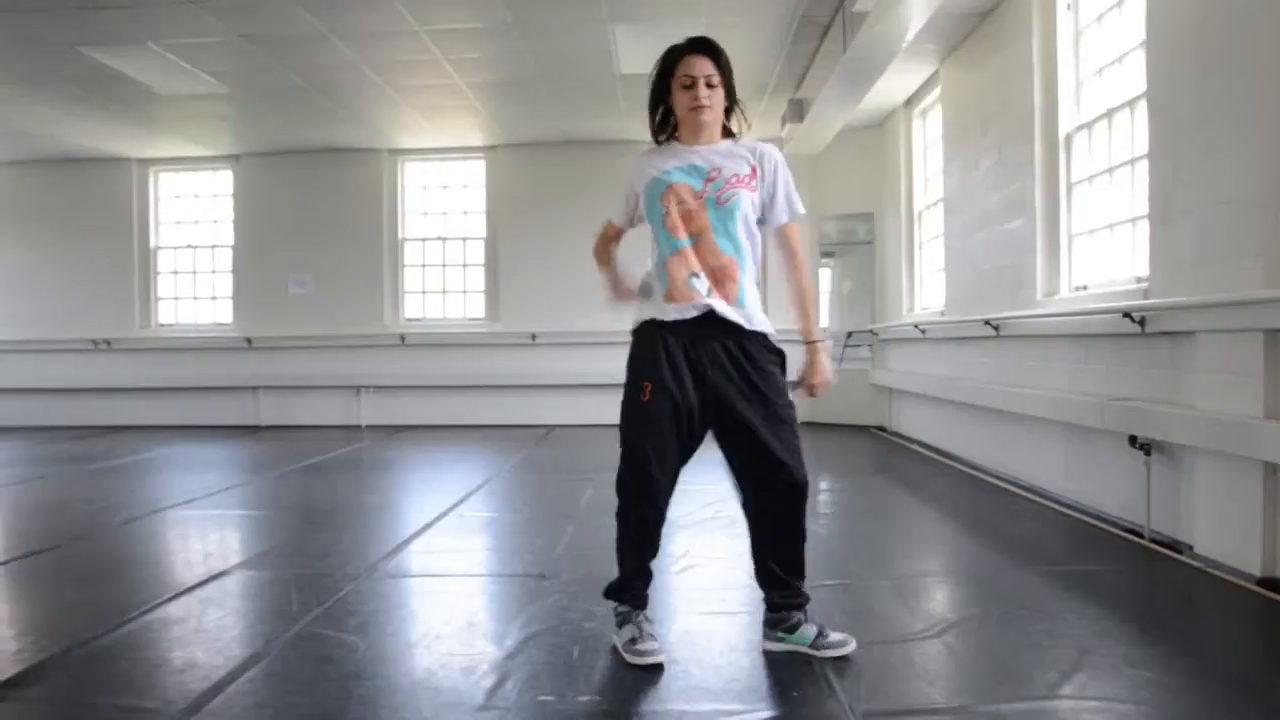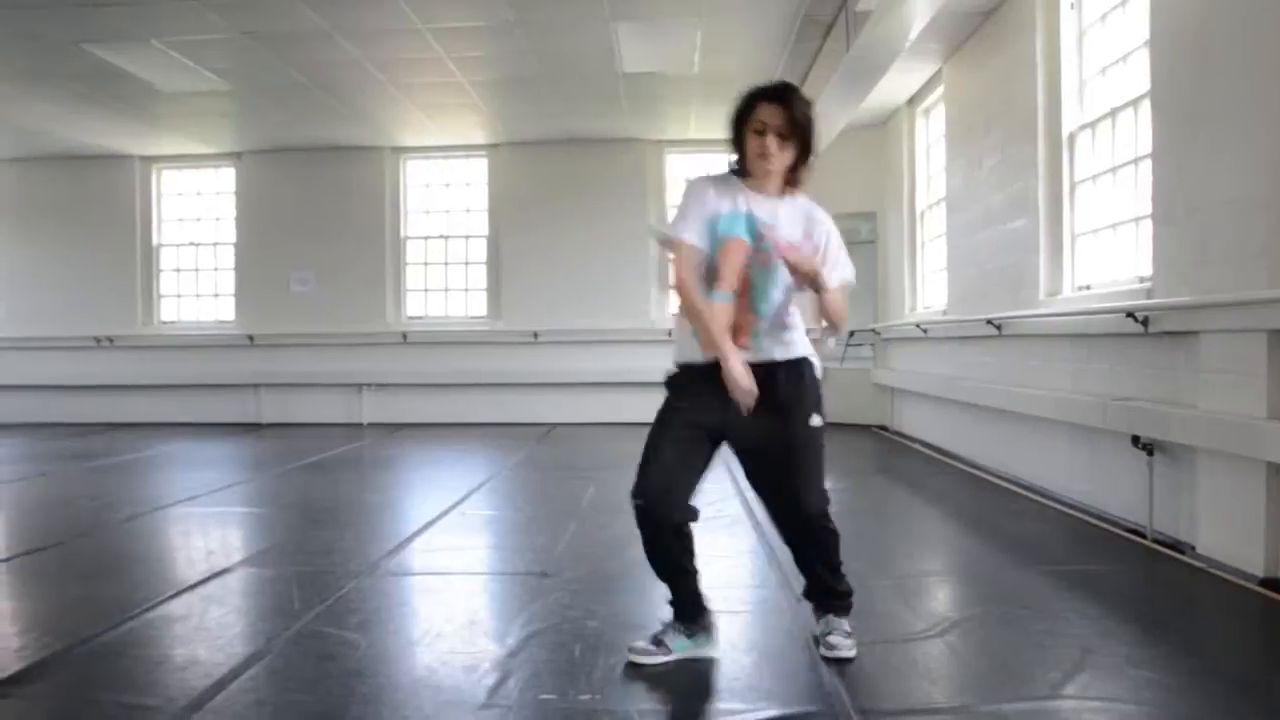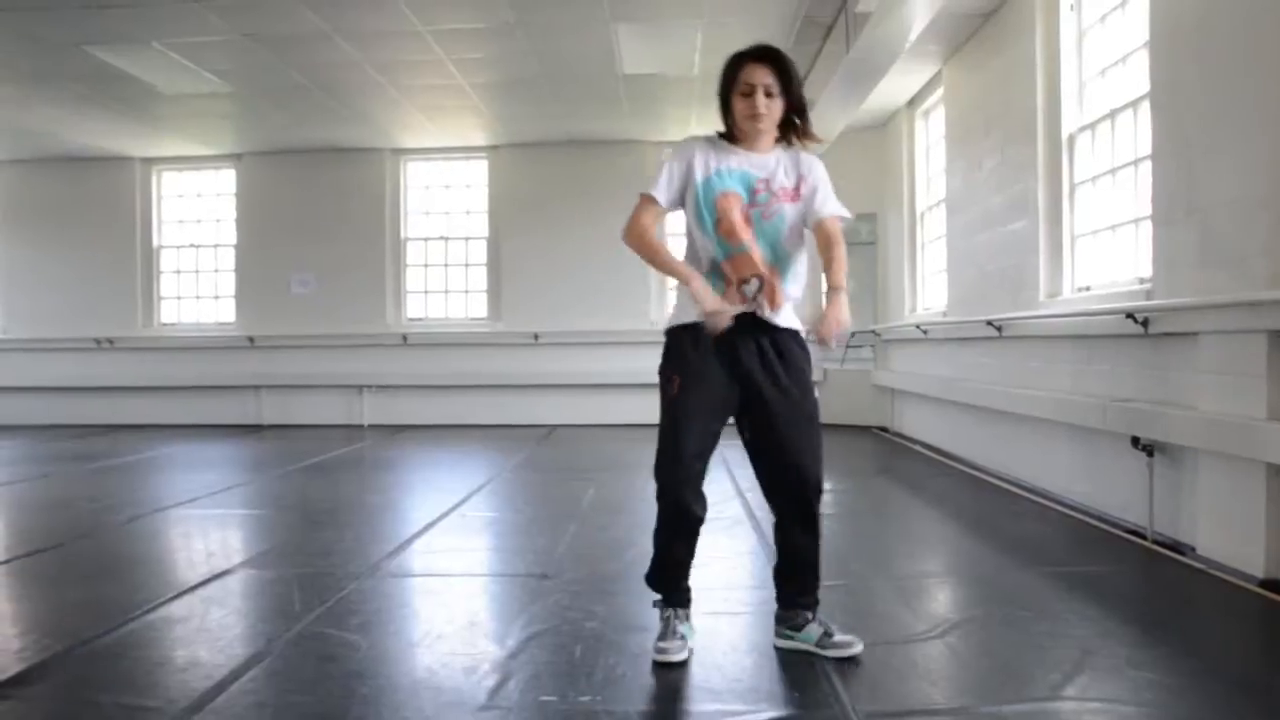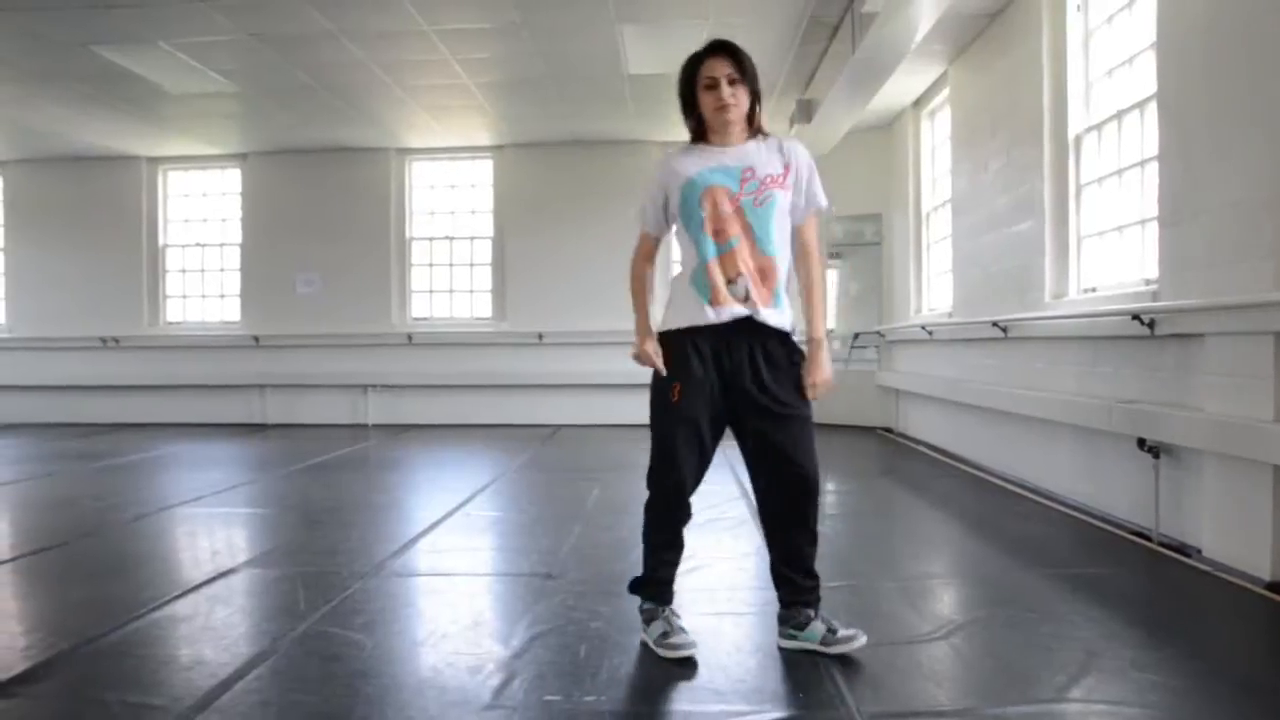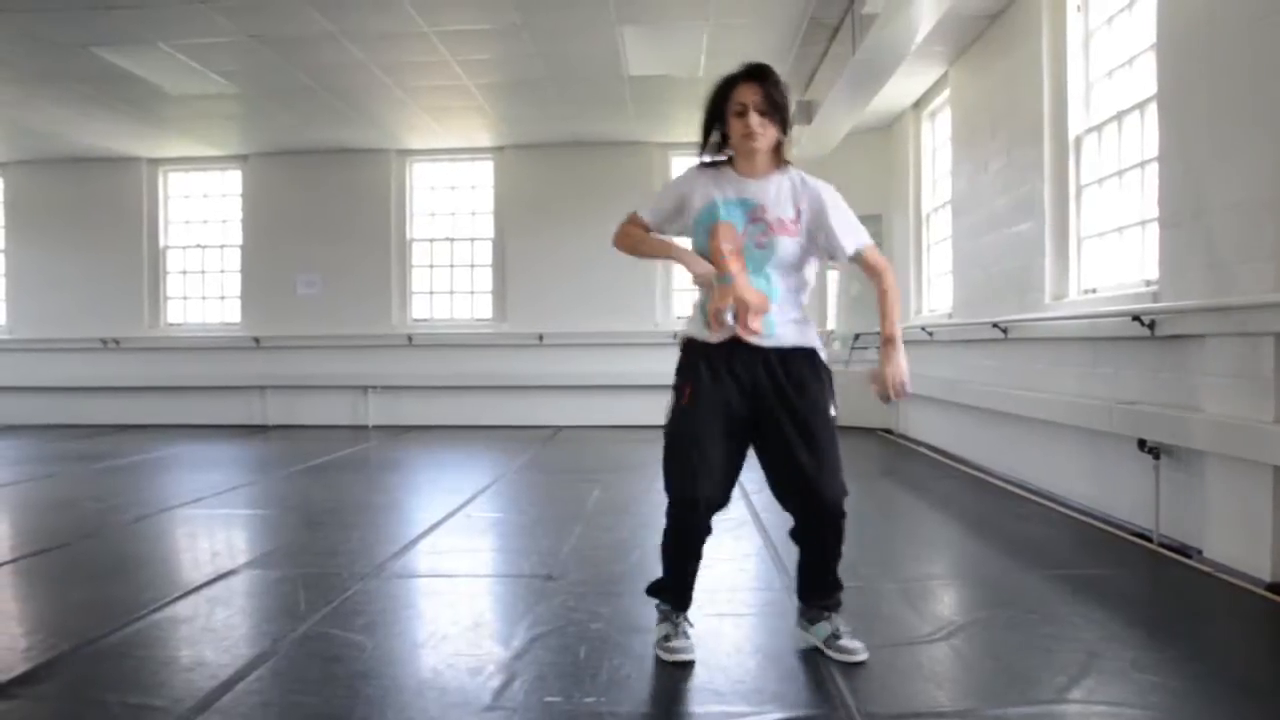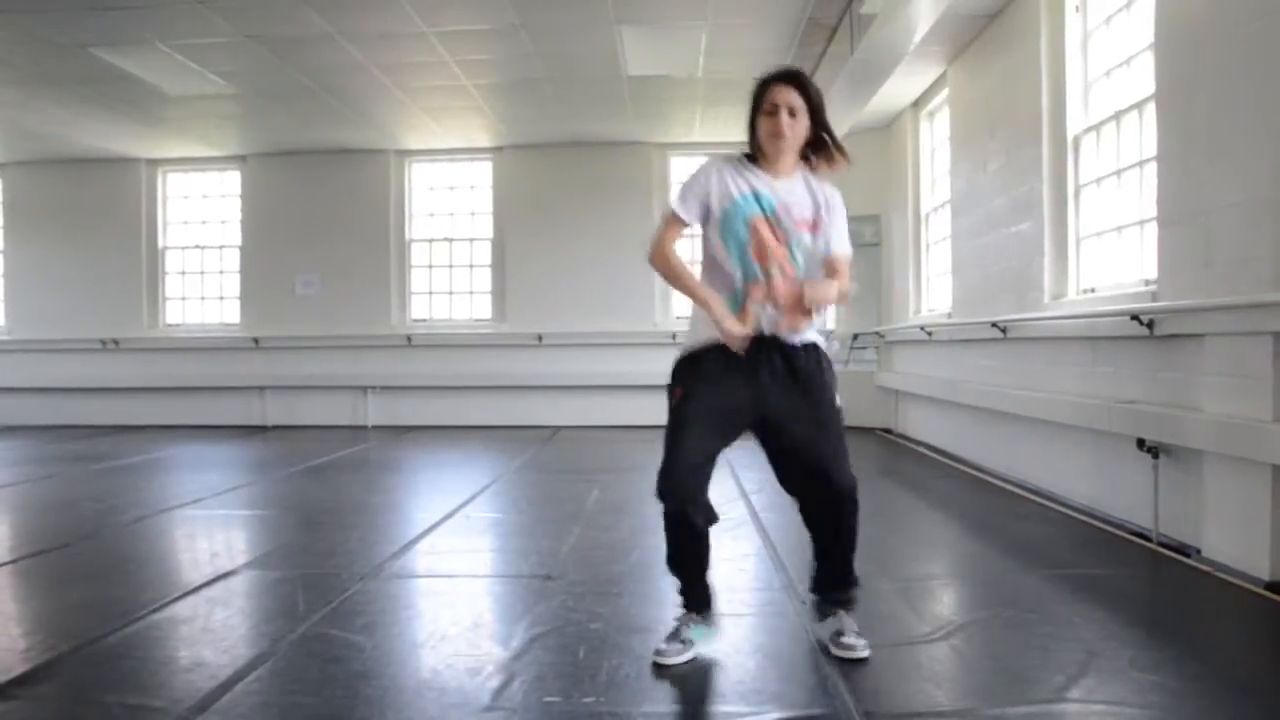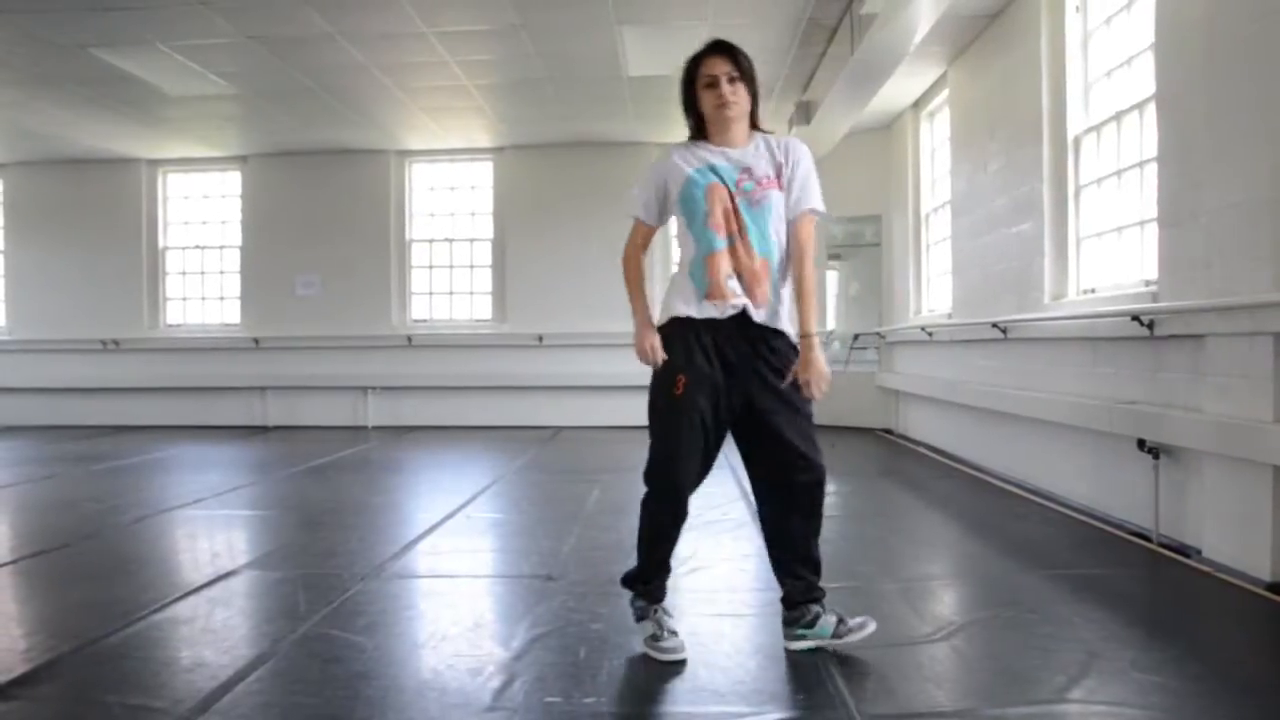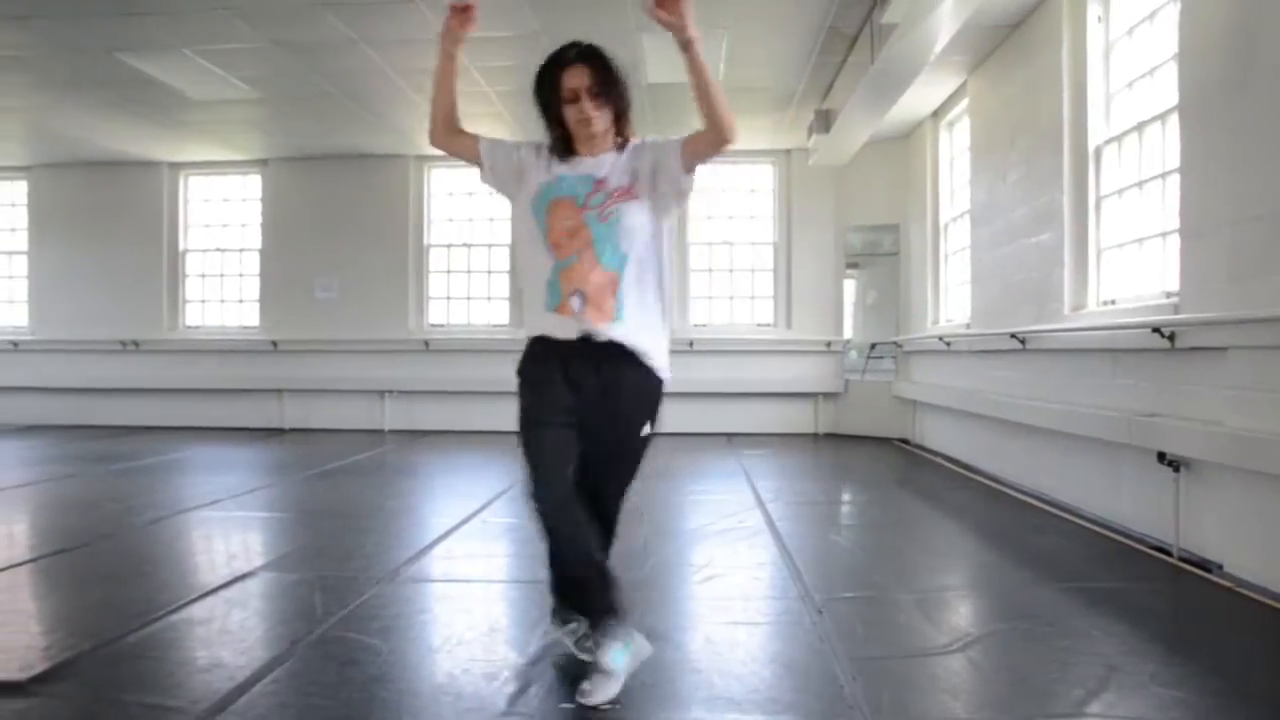
dt=0.3s
person 1, frame 1
left shoulder: (761, 159)
right shoulder: (649, 166)
left elbow: (792, 253)
right elbow: (609, 237)
left wrist: (815, 343)
right wrist: (613, 275)
left hip: (743, 338)
right hip: (665, 339)
left knee: (782, 475)
right knee: (644, 481)
left ankle: (785, 615)
right ankle: (631, 611)
person 1, frame 2
left shoulder: (813, 219)
right shoulder: (705, 193)
left elbow: (836, 319)
right elbow: (683, 281)
left wrist: (820, 283)
right wrist: (727, 358)
left hip: (784, 378)
right hip: (702, 375)
left knee: (805, 508)
right knee: (655, 499)
left ankle: (832, 611)
right ankle: (692, 621)
person 1, frame 3
left shoulder: (805, 168)
right shoulder: (695, 155)
left elbow: (833, 240)
right elbow: (636, 230)
left wrist: (837, 296)
right wrist: (698, 287)
left hip: (776, 340)
right hip: (701, 336)
left knee: (799, 478)
right knee: (679, 478)
left ankle: (797, 614)
right ankle: (673, 608)
person 1, frame 4
left shoulder: (789, 155)
right shoulder: (677, 167)
left elbow: (808, 253)
right elbow: (644, 254)
left wrist: (819, 344)
right wrist: (643, 329)
left hip: (770, 340)
right hip: (693, 340)
left knee: (795, 478)
right knee: (672, 480)
left ankle: (798, 613)
right ankle: (656, 607)
person 1, frame 5
left shoulder: (810, 195)
right shoulder: (697, 184)
left elbow: (879, 270)
right elbow: (625, 235)
left wrist: (892, 346)
right wrist: (678, 253)
left hip: (790, 361)
right hip: (711, 360)
left knee: (820, 498)
right knee: (692, 494)
left ankle: (819, 611)
right ankle: (672, 612)
person 1, frame 6
left shoulder: (823, 197)
right shoulder: (717, 175)
left elbow: (839, 278)
right elbow: (661, 248)
left wrist: (824, 292)
right wrist: (712, 304)
left hip: (795, 357)
right hip: (717, 354)
left knee: (833, 487)
right knee: (680, 482)
left ankle: (835, 608)
right ankle: (697, 610)
person 1, frame 7
left shoulder: (789, 154)
right shoulder: (676, 164)
left elbow: (802, 249)
right elbow: (635, 248)
left wrist: (810, 340)
right wrist: (642, 324)
left hip: (767, 336)
right hip: (693, 334)
left knee: (799, 470)
right knee: (673, 476)
left ankle: (803, 610)
right ankle: (649, 603)
person 1, frame 8
left shoulder: (649, 163)
right shoulder: (533, 168)
left elbow: (722, 136)
right elbow: (446, 137)
left hip: (629, 360)
right hip: (554, 355)
left knee: (596, 500)
right knee: (554, 495)
left ankle: (581, 609)
right ankle: (612, 631)
